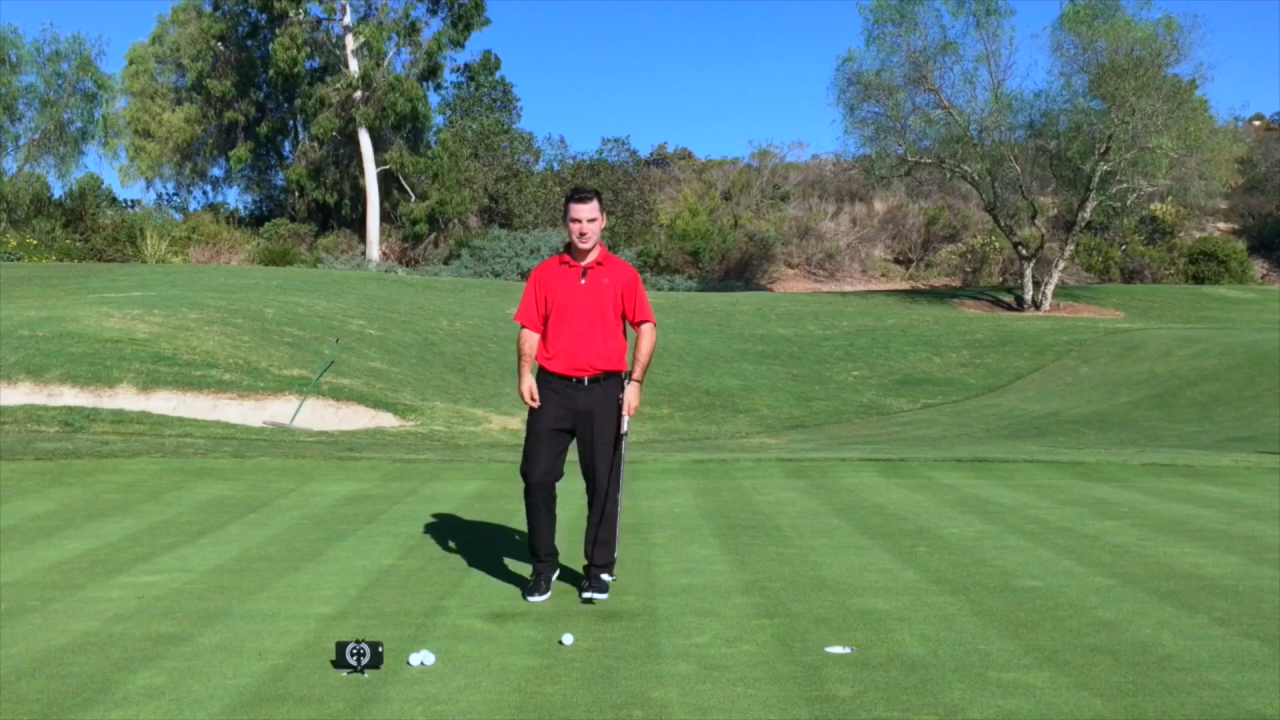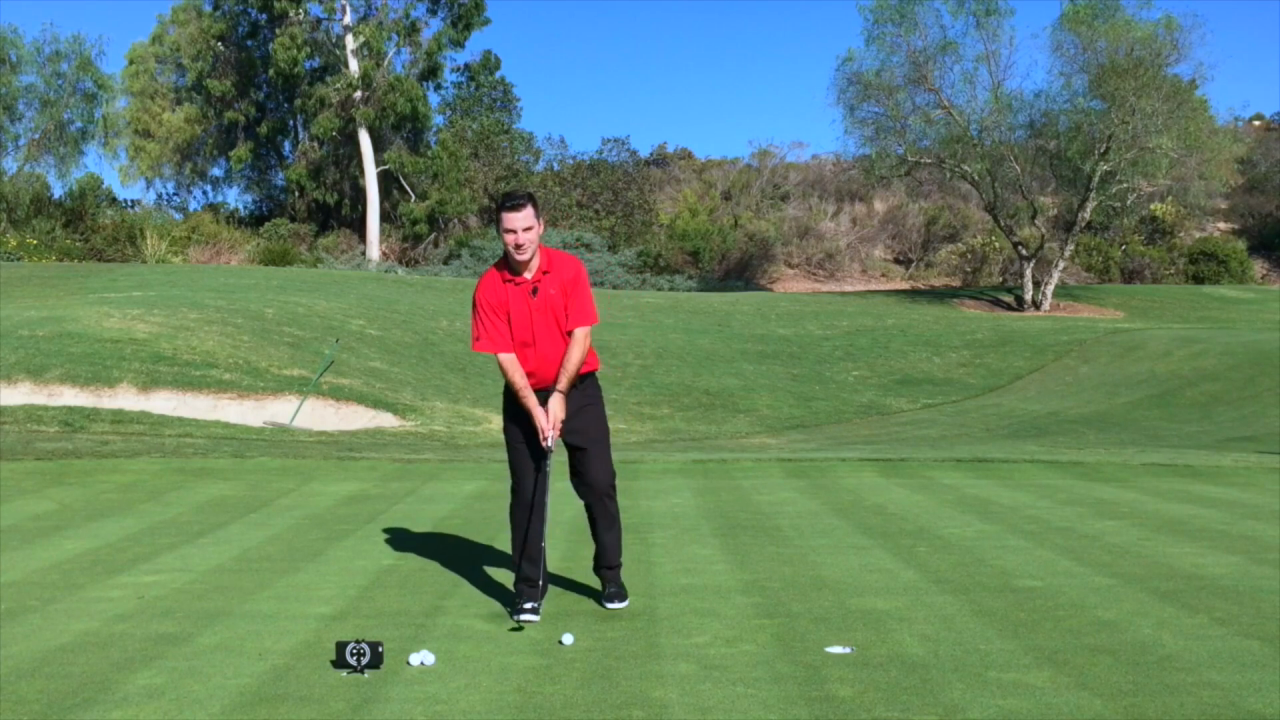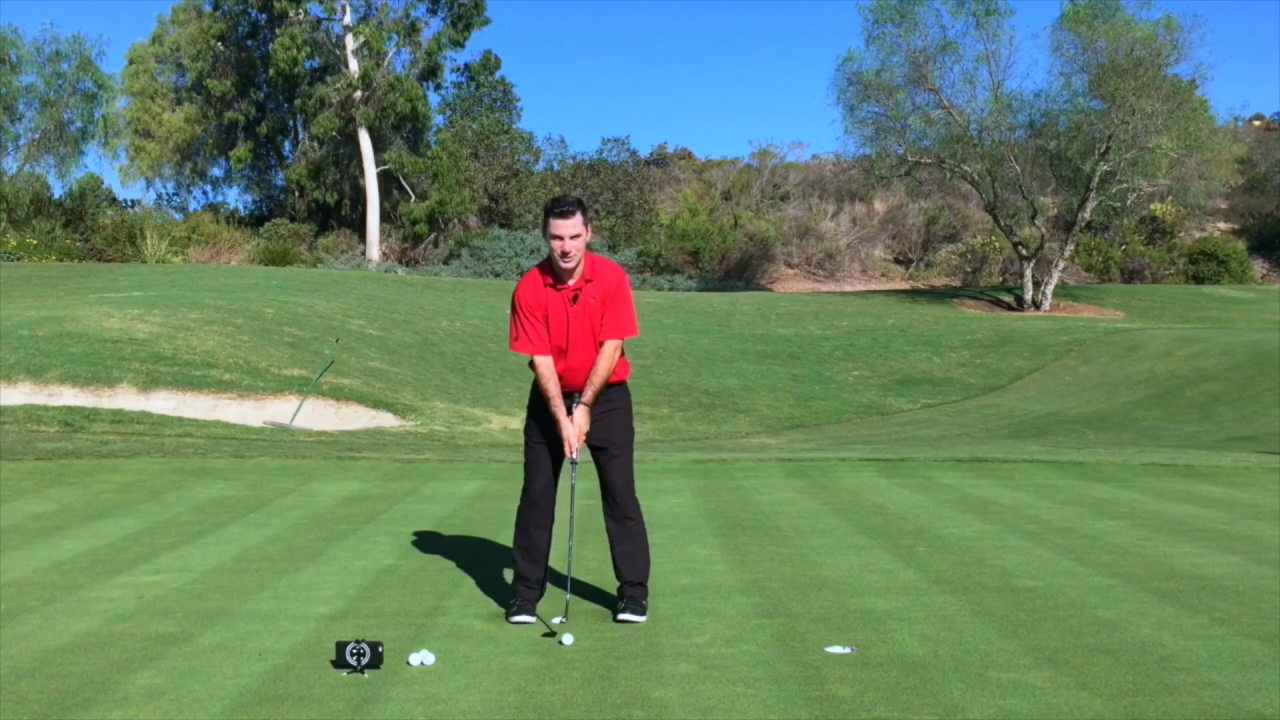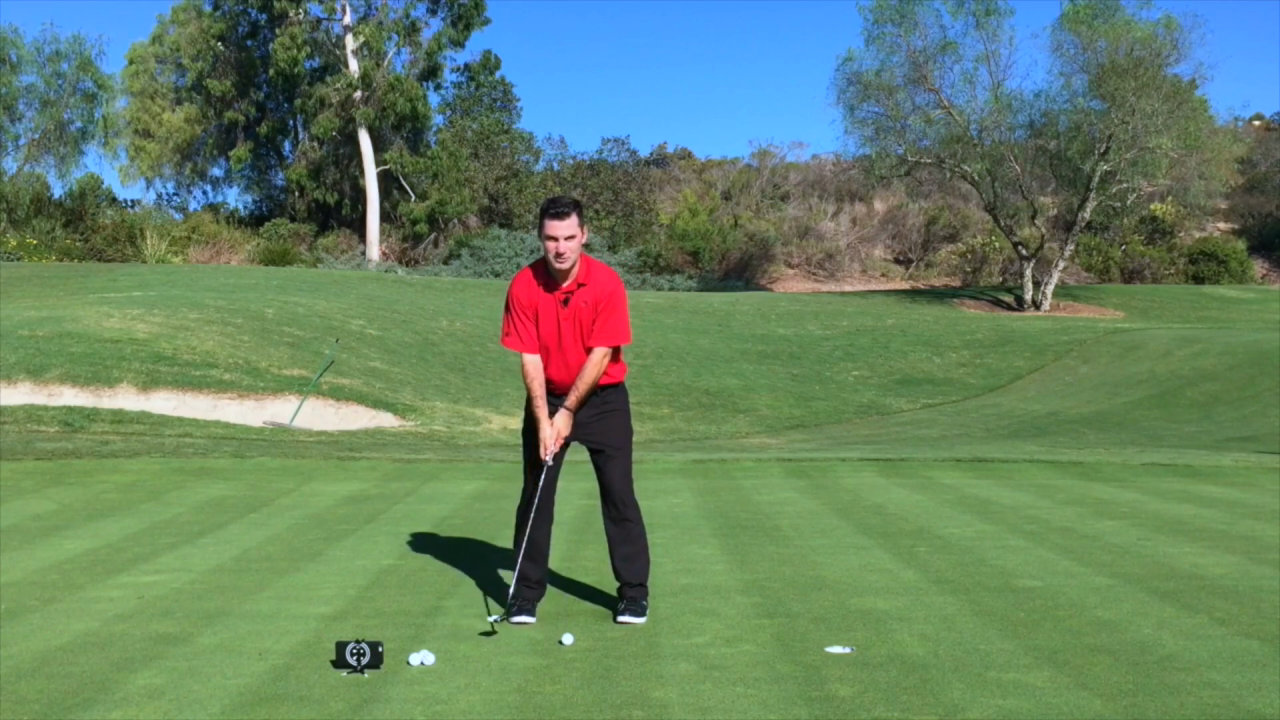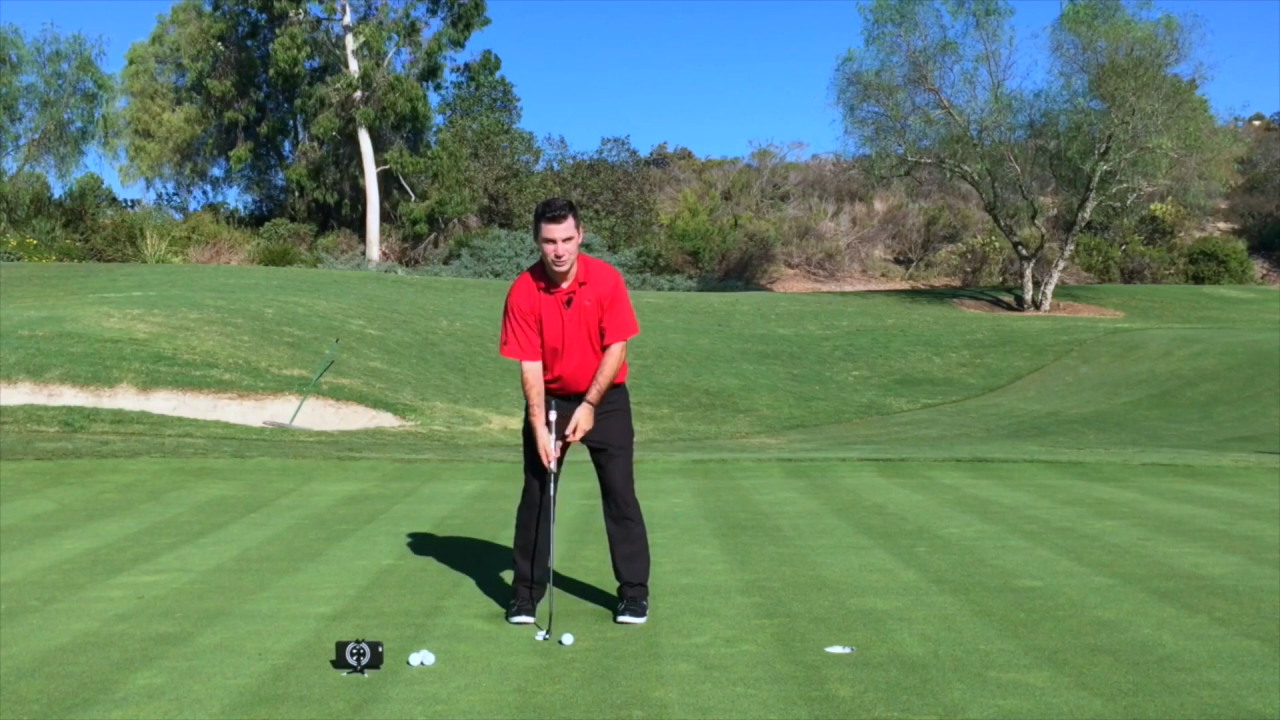
dt=1s
person 1, frame 1
left shoulder: (623, 273)
right shoulder: (544, 273)
left elbow: (645, 328)
right elbow: (529, 330)
left wrist: (635, 381)
right wrist: (524, 373)
left hip: (605, 392)
right hip: (553, 390)
left knee: (603, 484)
right knee: (537, 476)
left ankle: (598, 569)
right ankle: (544, 565)
person 1, frame 2
left shoulder: (570, 269)
right shoulder: (488, 288)
left elbow: (581, 335)
right elbow: (504, 355)
left wrist: (560, 395)
right wrist: (534, 409)
left hip: (578, 389)
right hip: (523, 397)
left knee: (598, 483)
right knee: (527, 493)
left ankle: (610, 573)
right ankle: (528, 588)
person 1, frame 3
left shoulder: (612, 278)
right shoulder: (528, 288)
left elbow: (612, 346)
right elbow: (540, 359)
left wrist: (584, 406)
right wrist: (562, 418)
left hip: (607, 396)
right hip: (549, 399)
left knee: (620, 493)
right knee: (536, 495)
left ankle: (633, 590)
right ankle: (526, 591)
person 1, frame 4
left shoulder: (607, 283)
right shoulder: (523, 286)
left elbow: (601, 354)
right elbow: (529, 358)
left wrist: (568, 411)
right wrist: (544, 420)
left hip: (602, 399)
right hip: (546, 398)
left knee: (619, 494)
right knee: (535, 495)
left ankle: (633, 592)
right ankle: (526, 591)
person 1, frame 5
left shoulder: (607, 280)
right shoulder: (523, 291)
left elbow: (616, 348)
right elbow: (529, 364)
left wrist: (589, 406)
right wrist: (539, 426)
left hip: (604, 400)
right hip: (549, 400)
left knee: (619, 493)
right knee: (536, 494)
left ankle: (634, 591)
right ankle: (526, 591)
